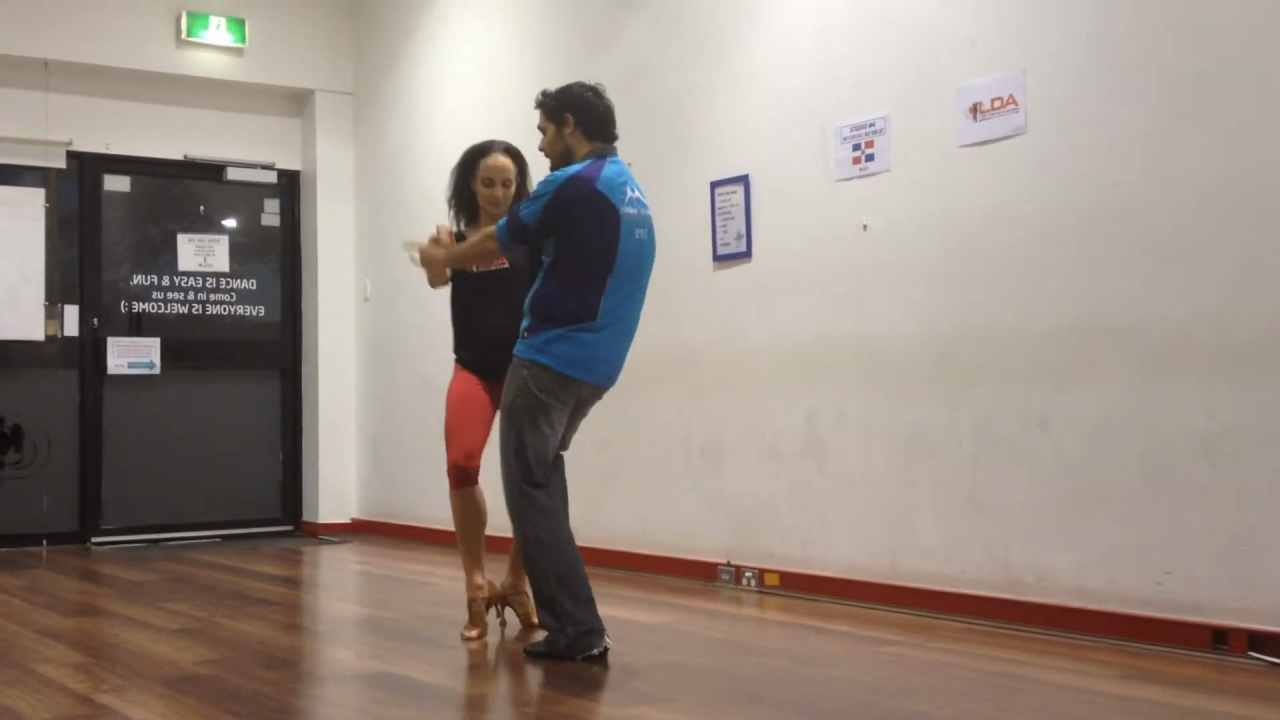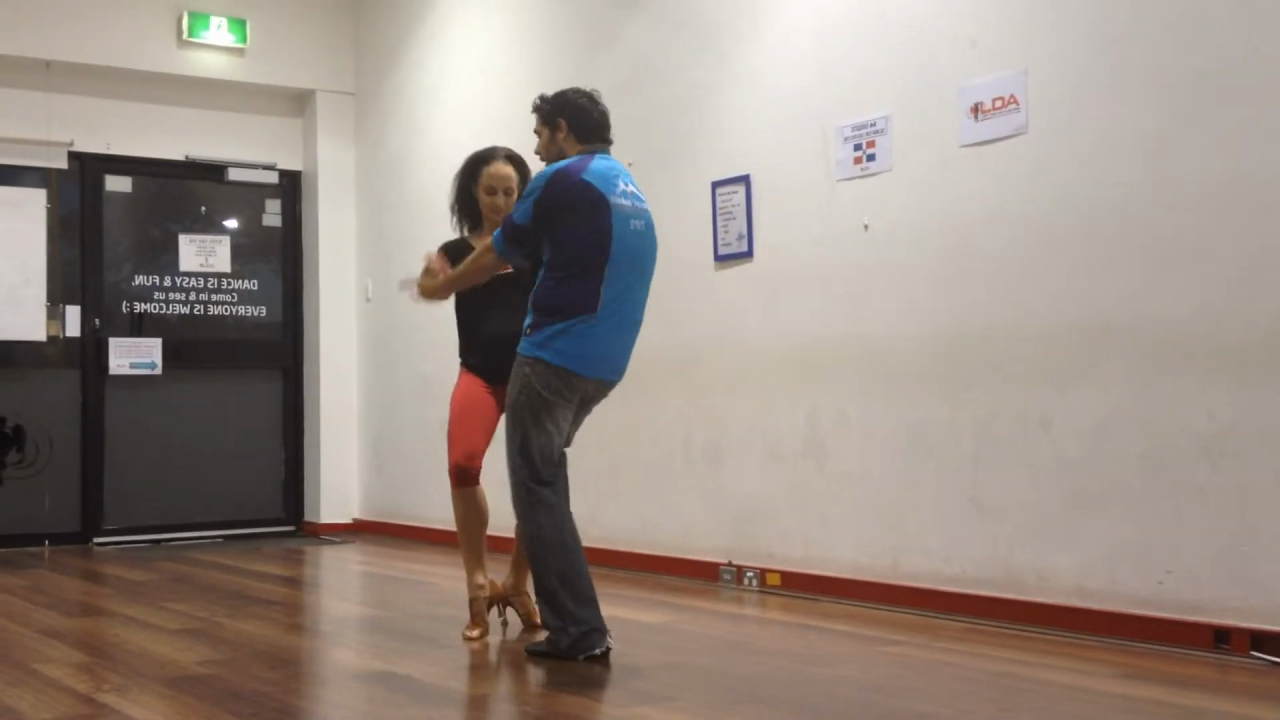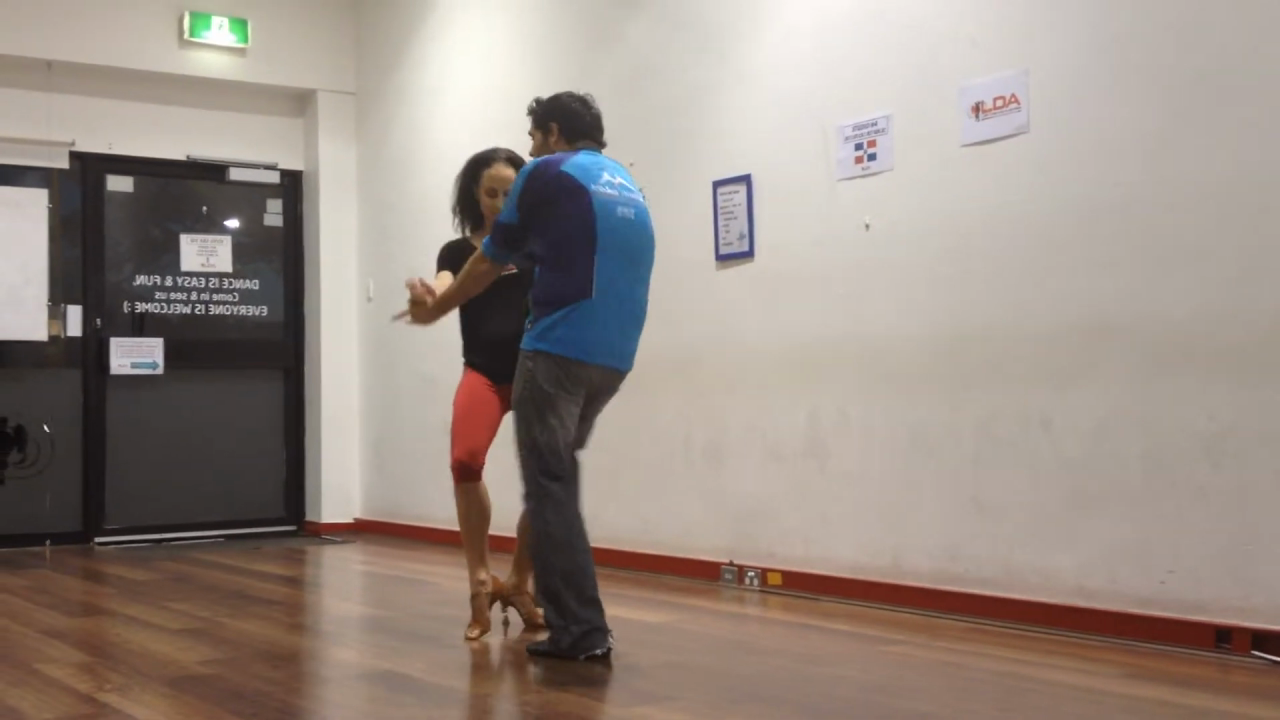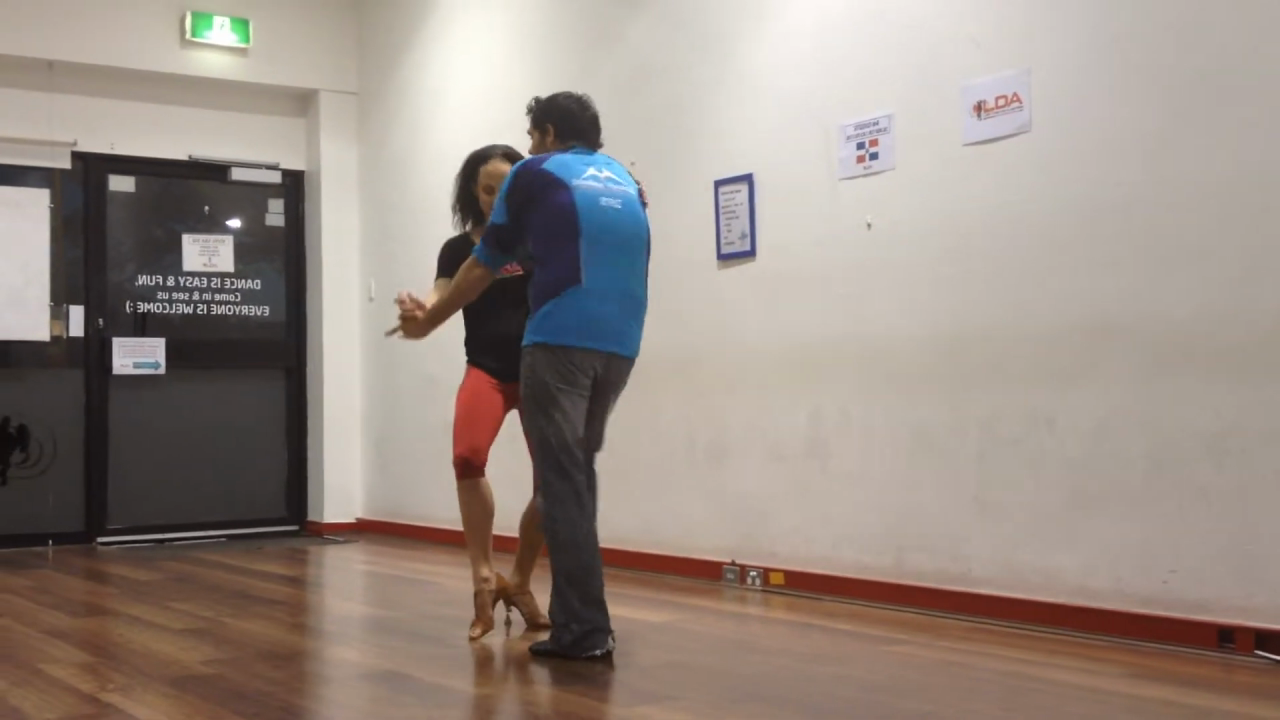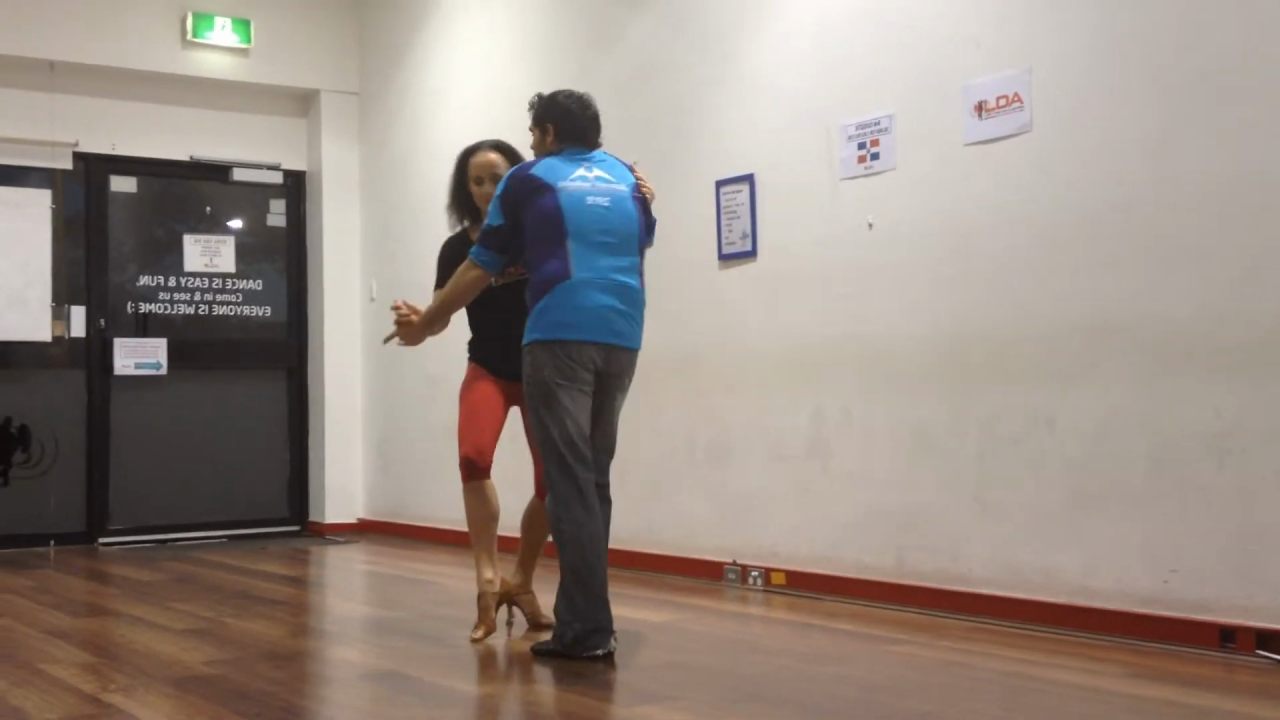
dt=0.1s
person 1, frame 1
left shoulder: (575, 183)
right shoulder: (630, 189)
left elbow: (501, 243)
left wrist: (444, 257)
left hip: (552, 358)
right hip: (598, 363)
left knee: (531, 491)
right knee: (543, 477)
left ankle: (577, 630)
right ankle: (570, 621)
person 1, frame 2
left shoulder: (564, 178)
right shoulder: (628, 188)
left elbow: (501, 252)
left wrist: (446, 284)
left hip: (556, 354)
right hip: (604, 360)
left knee: (538, 490)
right knee: (546, 478)
left ankle: (580, 629)
right ankle: (571, 620)
person 1, frame 3
left shoulder: (547, 174)
right shoulder: (627, 185)
left elbow: (491, 260)
left wrist: (438, 306)
left hip: (562, 345)
right hip: (617, 350)
left knee: (550, 488)
right knee: (559, 475)
left ankle: (581, 629)
right ankle: (566, 606)
person 1, frame 4
left shoulder: (534, 173)
right shoulder: (626, 180)
left elbow: (485, 264)
left wrist: (429, 319)
left hip: (563, 337)
right hip: (622, 343)
left knee: (562, 484)
right knee: (577, 475)
left ankle: (584, 629)
right ankle: (579, 614)
person 1, frame 5
left shoulder: (526, 179)
right shoulder: (626, 175)
left elbow: (479, 270)
left wrist: (424, 323)
left hip: (562, 332)
right hip: (624, 335)
left knee: (569, 482)
right knee: (593, 478)
left ankle: (587, 628)
right ankle: (586, 615)
person 2, frame 1
right shoulder: (455, 243)
right elbow: (436, 276)
right hip: (474, 370)
right knee: (461, 464)
left ankle: (514, 586)
right ankle: (476, 585)
person 2, frame 2
right shoulder: (456, 249)
right elbow: (438, 281)
right wrist: (433, 277)
right hip: (479, 374)
right knee: (462, 464)
left ankle: (515, 586)
right ankle: (478, 585)
person 2, frame 3
right shoulder: (458, 252)
right elbow: (442, 292)
right hip: (483, 373)
right knee: (465, 460)
left ankle: (517, 584)
right ankle: (480, 582)
person 2, frame 4
right shoulder: (458, 248)
right elbow: (440, 299)
right hip: (487, 371)
right knee: (467, 456)
left ankle: (519, 583)
right ankle: (484, 578)
person 2, frame 5
right shoulder: (457, 247)
right elbow: (440, 315)
left wrist: (636, 196)
right hip: (489, 370)
left knee: (552, 481)
right knee: (474, 459)
left ankle: (521, 584)
right ankle: (488, 582)
